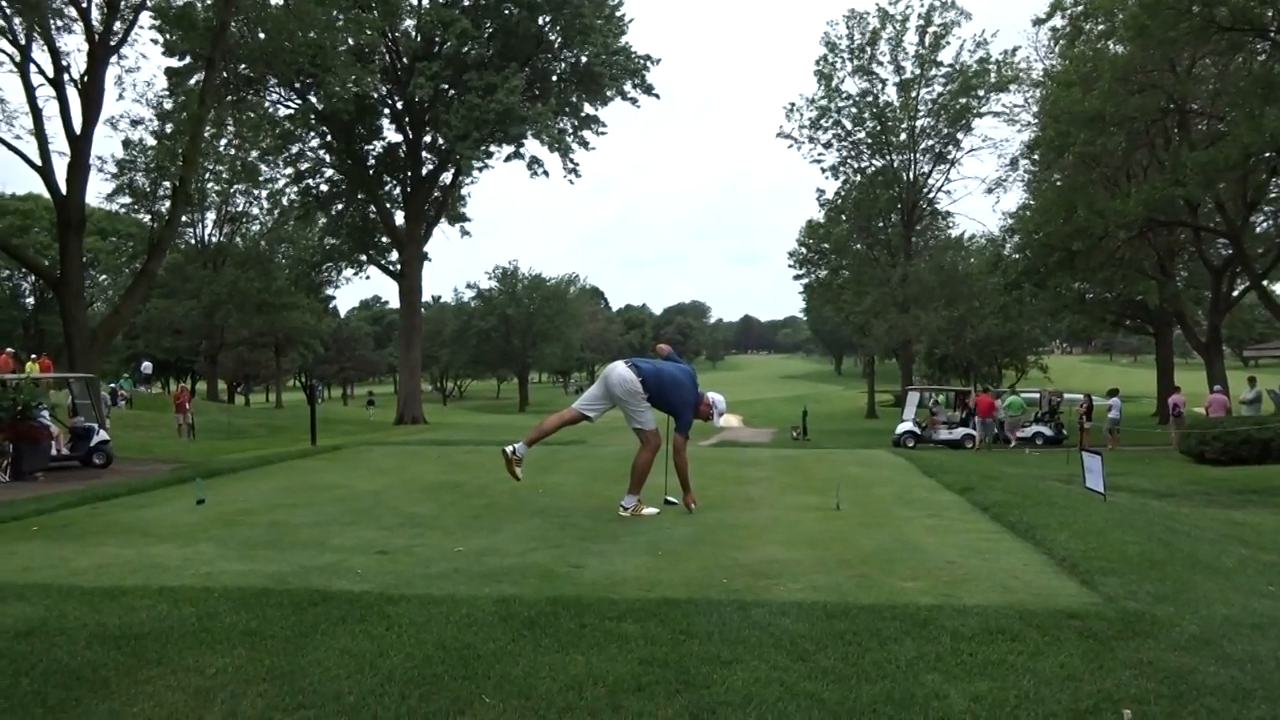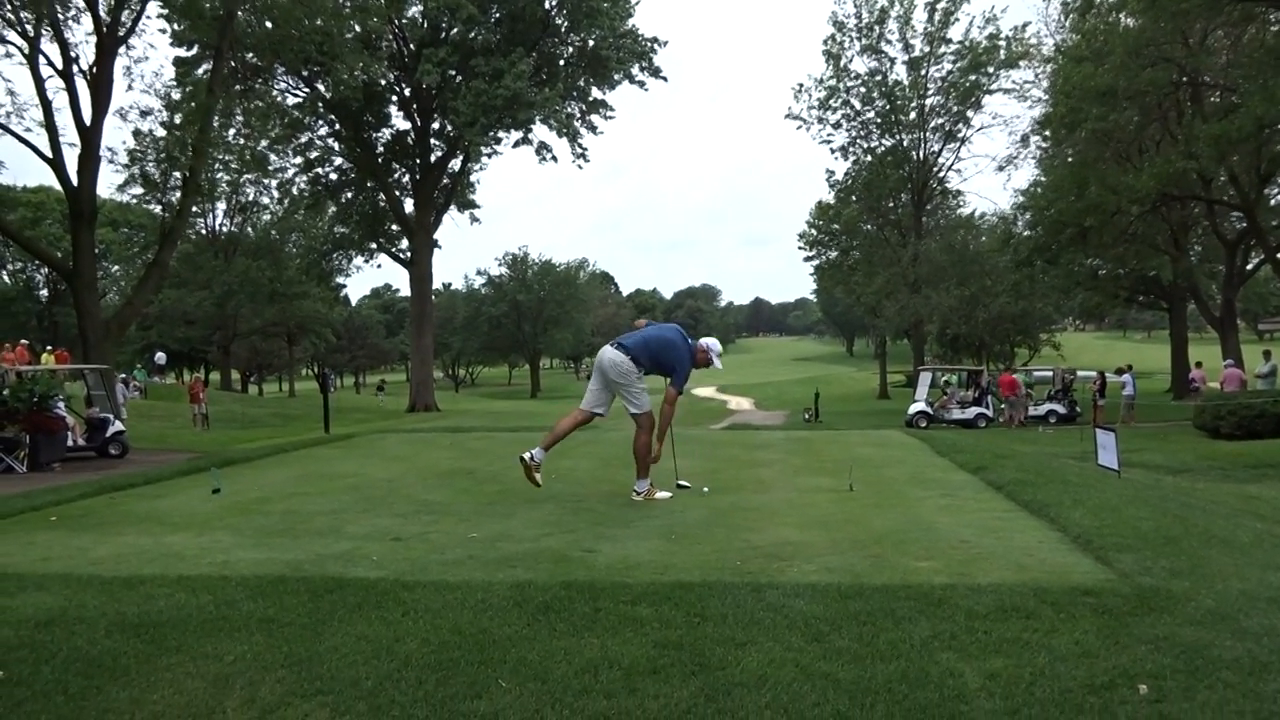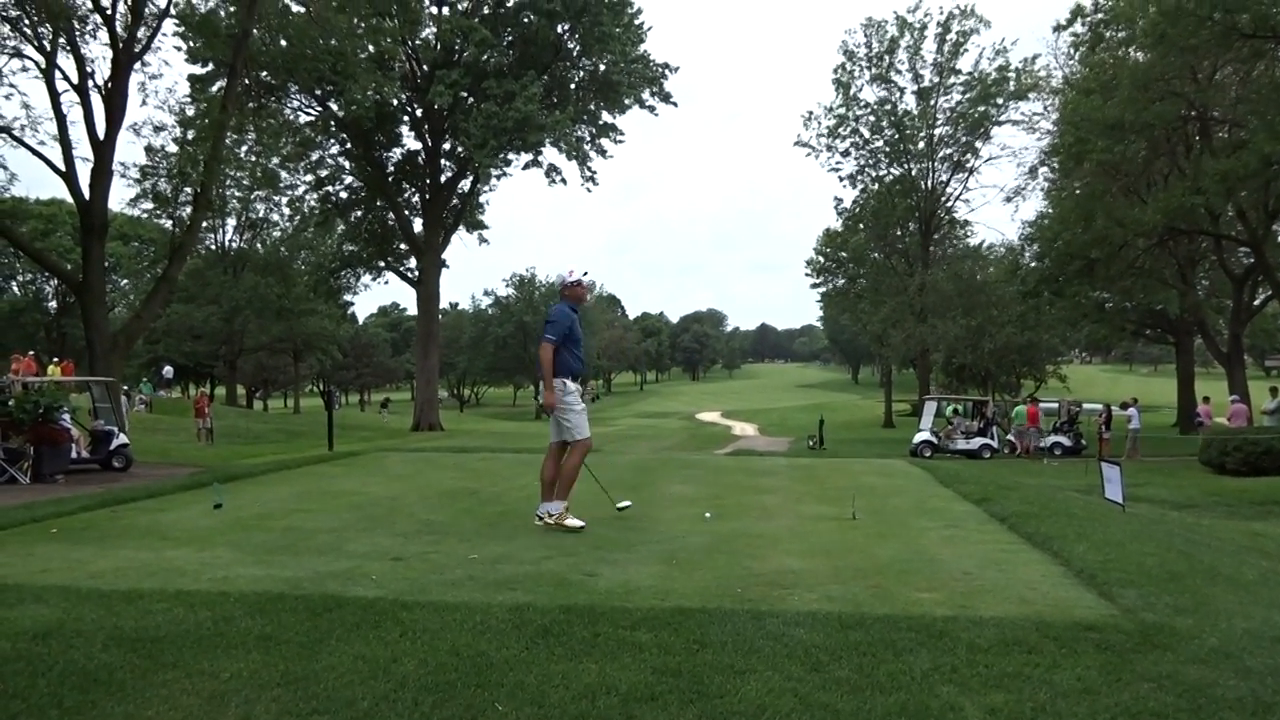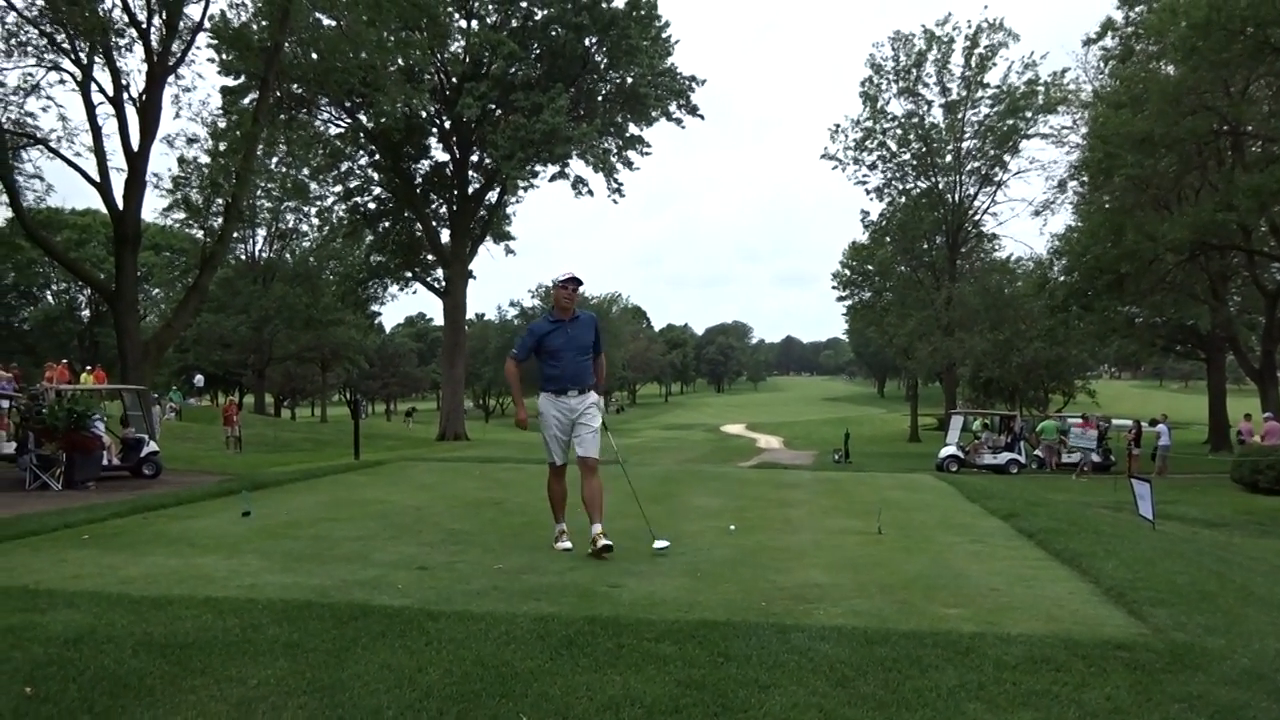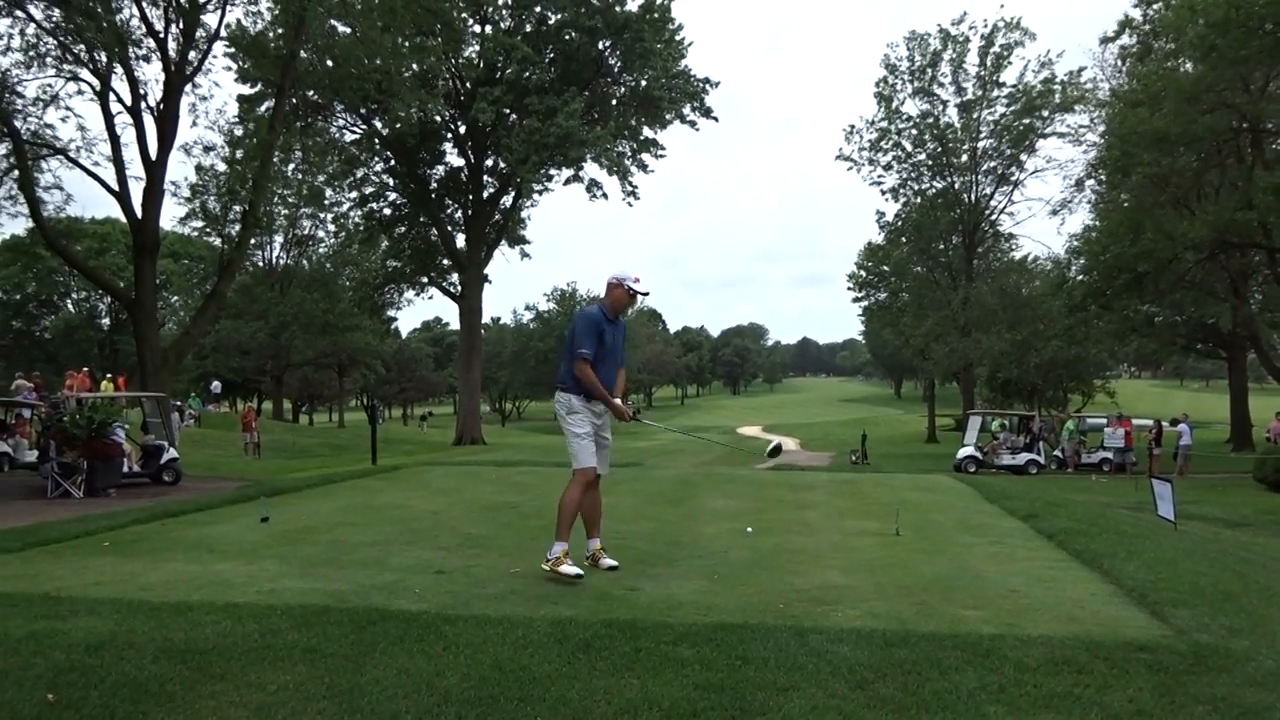
dt=1s
person 1, frame 1
left shoulder: (689, 374)
right shoulder: (686, 405)
left elbow: (661, 347)
right elbow: (679, 454)
right wrist: (687, 492)
left hip: (616, 370)
right hip: (629, 382)
left knee: (571, 414)
right knee: (651, 443)
left ankle: (519, 450)
right ankle: (630, 503)
person 1, frame 2
left shoulder: (676, 330)
right shoulder: (684, 358)
left elbow: (640, 323)
right elbow: (669, 404)
right wrist: (658, 443)
left hip: (605, 355)
right hip: (622, 364)
left knee: (584, 414)
right knee: (646, 423)
left ankle: (536, 455)
right ankle: (642, 487)
person 1, frame 3
left shoulder: (569, 313)
right shoulder: (562, 314)
right elbow: (545, 351)
right wrist: (549, 391)
left hip: (567, 387)
right hip: (563, 387)
left knee: (558, 448)
right knee: (581, 445)
left ankle: (546, 510)
right ankle: (557, 509)
person 1, frame 4
left shoulder: (590, 321)
right shoulder: (538, 328)
left elbow: (598, 357)
right elbow: (512, 363)
left wrist: (599, 393)
right wrist: (519, 406)
left hip: (586, 402)
right hip: (553, 403)
left knee: (589, 466)
right knee: (557, 469)
left ankle: (598, 533)
right ankle: (560, 530)
person 1, frame 5
left shoulder: (619, 326)
right shoulder: (590, 317)
left elbow: (618, 368)
right elbow: (581, 370)
left wrist: (618, 401)
right wrist: (612, 404)
left hip: (598, 407)
right hip: (575, 404)
left knee: (594, 480)
right knee: (583, 476)
left ankle: (594, 549)
right ankle: (557, 554)
